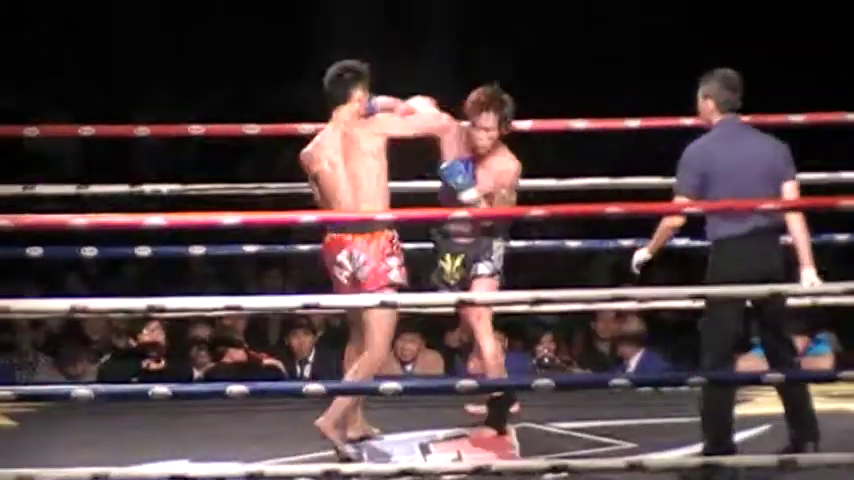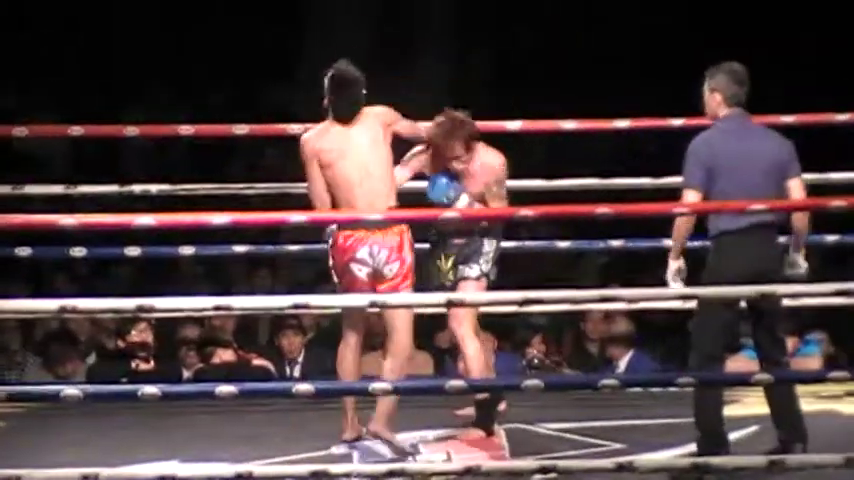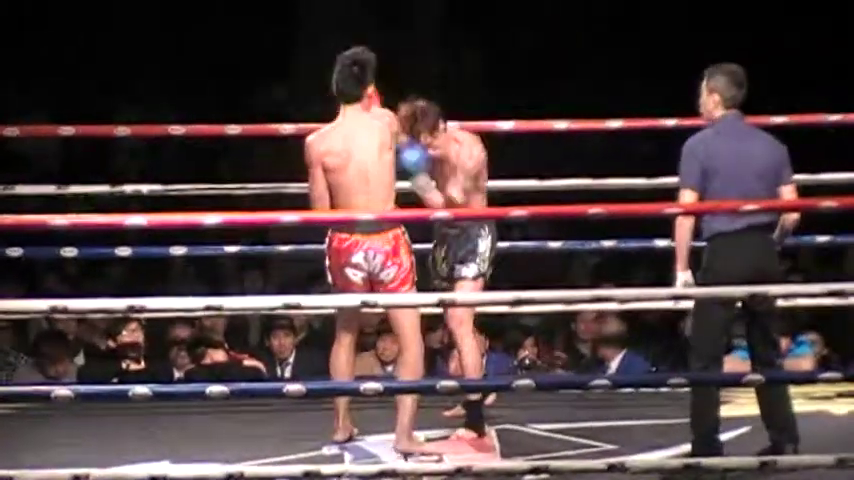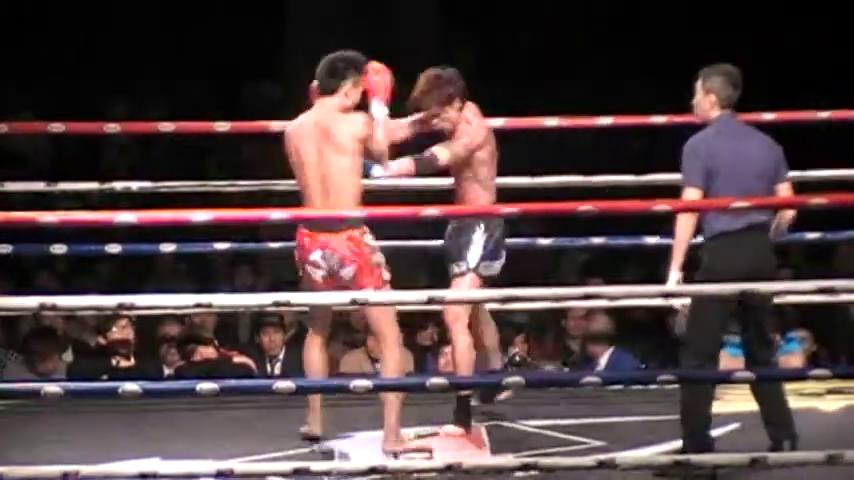
dt=0.2s
person 1, frame 1
left shoulder: (310, 152)
right shoulder: (373, 128)
right elbow: (439, 124)
right wrist: (422, 109)
left hip: (338, 244)
right hip: (375, 242)
left knee: (364, 335)
right knee: (377, 349)
left ankle: (353, 420)
right ankle: (333, 418)
person 1, frame 2
left shoulder: (311, 141)
right shoulder: (379, 118)
left elbow: (322, 204)
right elbow: (418, 132)
left hip: (349, 241)
right hip: (390, 238)
left knee: (353, 333)
right knee: (402, 339)
left ankle: (349, 422)
right ankle: (381, 418)
person 1, frame 3
left shoulder: (317, 143)
right shoulder: (384, 123)
left elbow: (320, 208)
left hip: (345, 244)
right hip: (388, 241)
left knee: (345, 335)
right knee: (411, 343)
left ankle: (342, 424)
right ankle: (404, 434)
person 1, frame 4
left shoulder: (294, 130)
right shoulder: (356, 123)
right elbow: (385, 146)
right wrist: (379, 104)
left hip: (312, 240)
right hip: (351, 241)
left knee: (317, 330)
right knee: (389, 339)
left ankle: (314, 418)
right ankle: (392, 434)
person 2, frame 1
left shoulder: (699, 151)
right shoulder: (774, 146)
left elbow: (677, 216)
right elbow: (793, 209)
left wrist: (648, 249)
right wrist: (807, 266)
left hip: (730, 257)
right hip: (770, 253)
left knee: (718, 358)
right knee: (781, 349)
right ankle: (805, 438)
person 2, frame 2
left shoulder: (704, 144)
right shoulder: (778, 143)
left elbow: (688, 210)
right elbow: (800, 207)
left wrist: (675, 256)
right wrist: (797, 251)
left hip: (727, 254)
right hip: (767, 250)
left knee: (706, 354)
right knee: (772, 349)
left ankle: (712, 449)
right ankle: (793, 440)
person 2, frame 3
left shoulder: (699, 145)
right shoulder: (771, 145)
left elbow: (686, 212)
right elbow: (791, 211)
left wrist: (681, 267)
left hip: (723, 254)
right hip: (763, 253)
left knee: (706, 356)
right knee: (766, 350)
left ankle: (706, 451)
right ankle: (784, 440)
person 2, frame 4
left shoulder: (700, 145)
right shoulder: (767, 145)
left elbow: (689, 211)
right elbow: (787, 210)
left wrist: (675, 267)
left hip: (723, 254)
right hip: (760, 253)
left knee: (699, 354)
right knee: (761, 350)
left ankle: (697, 447)
right ankle: (783, 438)
person 3, frame 1
left shoulder: (508, 166)
right shoulder: (453, 134)
left elbow: (494, 221)
left wrist: (468, 192)
left hip: (483, 243)
right hip: (449, 241)
left knee: (480, 322)
right knee: (470, 321)
left ankle: (498, 414)
right ankle: (503, 396)
person 3, frame 2
left shoulder: (494, 163)
right shoulder: (427, 154)
left wrist: (460, 201)
left hip: (477, 243)
right hip: (445, 241)
left knee: (462, 327)
right knee: (460, 327)
left ankle: (485, 418)
right ankle: (492, 395)
person 3, frame 3
left shoulder: (469, 150)
right shoulder: (417, 145)
left elbow: (446, 206)
left wrist: (419, 176)
left hip: (473, 235)
right hip: (446, 232)
left knee: (459, 324)
right knee: (457, 322)
left ankle: (475, 419)
right ankle: (477, 392)
person 3, frame 4
left shoulder: (472, 132)
right shoulder: (458, 115)
left elbow: (425, 164)
left wrist: (375, 169)
left hip: (479, 227)
right hip: (467, 223)
left knee: (455, 317)
right knee: (474, 310)
left ankle: (463, 415)
